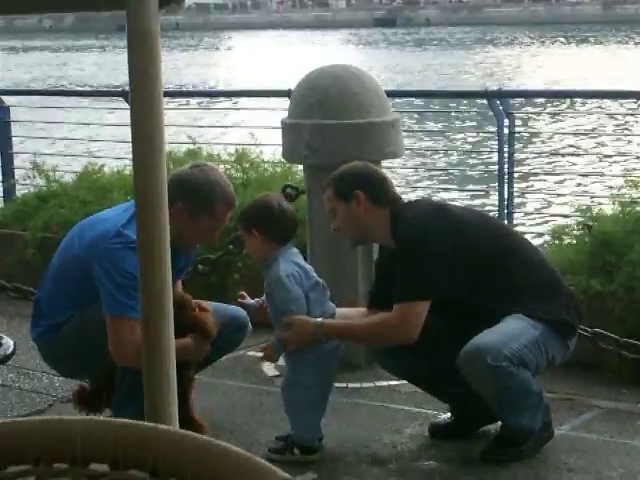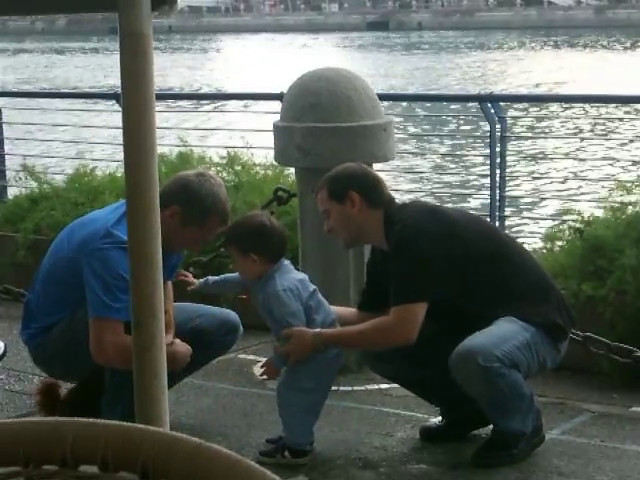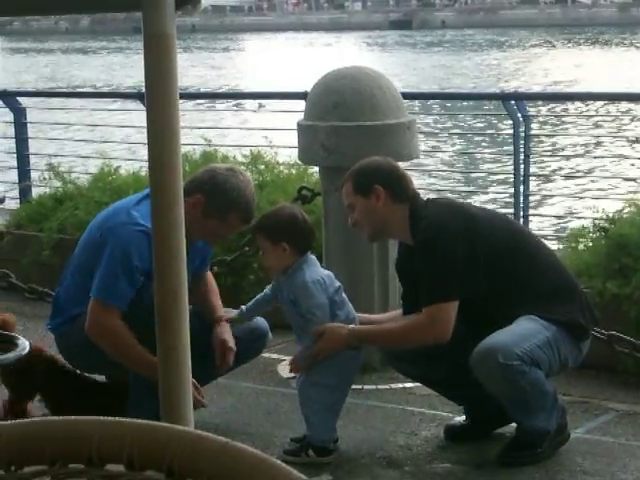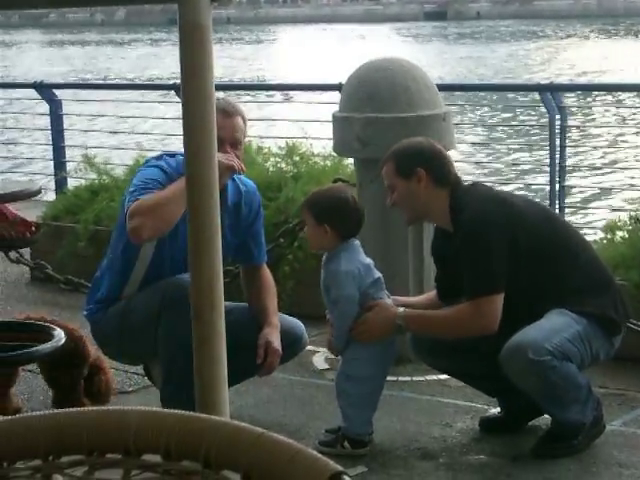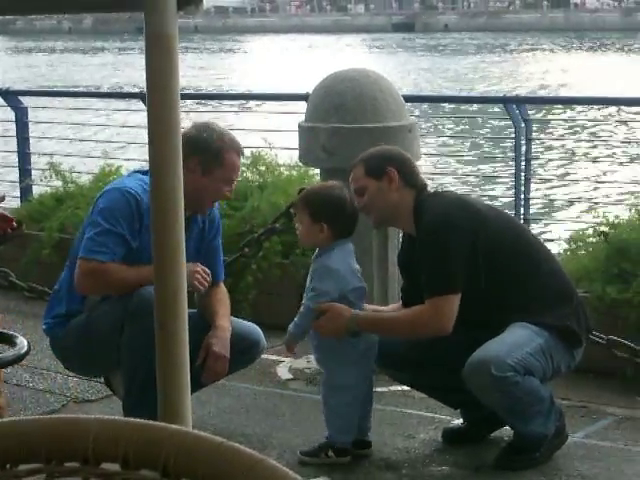
dt=1s
person 1, frame 1
left shoulder: (422, 228)
right shoulder: (396, 242)
left elbow: (405, 327)
right elbow: (376, 315)
left wrist: (319, 329)
right wrist: (311, 313)
left hip: (543, 319)
right hip: (484, 317)
left knee: (482, 356)
right knee: (386, 343)
left ankle: (531, 423)
right ankle: (474, 406)
person 1, frame 2
left shoulder: (416, 231)
right shoulder: (387, 247)
left elbow: (403, 328)
right elbow: (368, 316)
left wrist: (319, 339)
left hip: (535, 323)
right hip: (474, 323)
left knee: (473, 357)
right knee: (377, 346)
left ankle: (522, 426)
right ankle: (465, 409)
person 1, frame 3
left shoulder: (441, 227)
right shoulder: (413, 243)
left elbow: (436, 327)
right elbow: (416, 317)
left wrist: (352, 336)
right wrist: (352, 320)
left hip: (556, 321)
right hip: (495, 321)
left knee: (495, 356)
right knee: (398, 344)
left ankle: (547, 423)
right ankle: (488, 407)
person 1, frame 4
left shoulder: (483, 216)
right shoulder: (448, 229)
left elbow: (484, 318)
right elbow: (449, 299)
left wrist: (398, 320)
right wrist: (392, 304)
left hip: (588, 314)
right hip: (529, 311)
left knee: (525, 352)
right knee: (429, 340)
left ankle: (583, 415)
right ankle: (520, 400)
person 1, frame 5
left shoulder: (445, 218)
right shoulder: (415, 237)
left elbow: (438, 319)
right elbow: (415, 309)
left wrist: (354, 321)
right wrist: (358, 310)
left hip: (549, 326)
right hip: (489, 325)
left knee: (488, 368)
right knee: (390, 349)
left ankle: (544, 426)
right ankle: (483, 412)
person 2, frame 1
left shoulder: (177, 229)
right shoulder: (123, 245)
left elbow: (172, 284)
right elbow: (125, 349)
right wrist: (190, 347)
left hip: (118, 320)
left knee: (235, 323)
left ankle: (142, 389)
right ankle: (128, 420)
person 2, frame 2
left shoulder: (167, 228)
right shoulder: (112, 246)
left elbow: (164, 282)
right elbow: (106, 348)
left wrist: (168, 336)
right wrist: (170, 356)
left hip: (115, 322)
left knee: (225, 326)
left ankle: (127, 389)
right ankle: (121, 421)
person 2, frame 3
left shoulder: (197, 220)
right shoulder: (134, 230)
left elbow: (199, 277)
right elbow: (99, 323)
left wrist: (221, 323)
left hip: (148, 325)
left knee: (253, 334)
left ankle: (159, 391)
right ankle: (145, 419)
person 2, frame 4
left shoulder: (245, 194)
right shoulder: (158, 173)
left elbow: (255, 269)
right elbow: (139, 228)
left wrist: (271, 326)
left hip: (186, 316)
right hip: (119, 319)
left knee: (291, 336)
right knee: (187, 289)
left ankle: (193, 385)
right ankle: (179, 412)
person 2, frame 5
left shoulder: (207, 213)
right shoulder: (126, 197)
left elbow: (212, 285)
right elbow: (88, 276)
left wrist: (220, 330)
left hip: (142, 328)
right hip: (78, 333)
left knee: (249, 340)
right knee: (151, 299)
left ankle: (155, 395)
right ankle: (141, 422)
person 3, frame 1
left shoulder: (282, 273)
right shoulder: (287, 259)
left elbow: (298, 318)
left wrist: (277, 346)
right wrist: (256, 304)
left hip: (314, 344)
right hip: (317, 341)
left knee: (299, 390)
right knee: (303, 390)
left ankle: (306, 444)
right ankle: (306, 434)
person 3, frame 2
left shoulder: (280, 289)
right shoulder: (268, 274)
right elbow: (236, 282)
left wrist: (278, 361)
right wrist: (202, 284)
left hip: (318, 349)
left knee: (294, 394)
right knee: (291, 392)
left ankle: (297, 448)
right ankle: (297, 437)
person 3, frame 3
left shoulder: (306, 281)
right shoulder: (289, 274)
left elbow: (321, 323)
right elbow: (272, 295)
left wrist: (304, 355)
right wrist: (243, 314)
left knee: (315, 389)
right knee: (311, 388)
left ankle: (321, 445)
right ankle: (321, 435)
person 3, frame 4
left shoulder: (342, 268)
right shoulder: (345, 252)
left elbow: (347, 309)
left wrist: (337, 342)
right wrist: (335, 331)
left knee: (352, 383)
right knee: (357, 383)
left ankle: (355, 437)
right ankle: (358, 427)
person 3, frame 5
left shoulder: (329, 265)
right shoulder: (341, 252)
left elbow: (315, 305)
left wrist: (294, 334)
left hip: (345, 346)
right hip: (356, 341)
left knee: (340, 393)
right knee: (356, 392)
left ankle: (338, 445)
right ankle: (358, 438)
